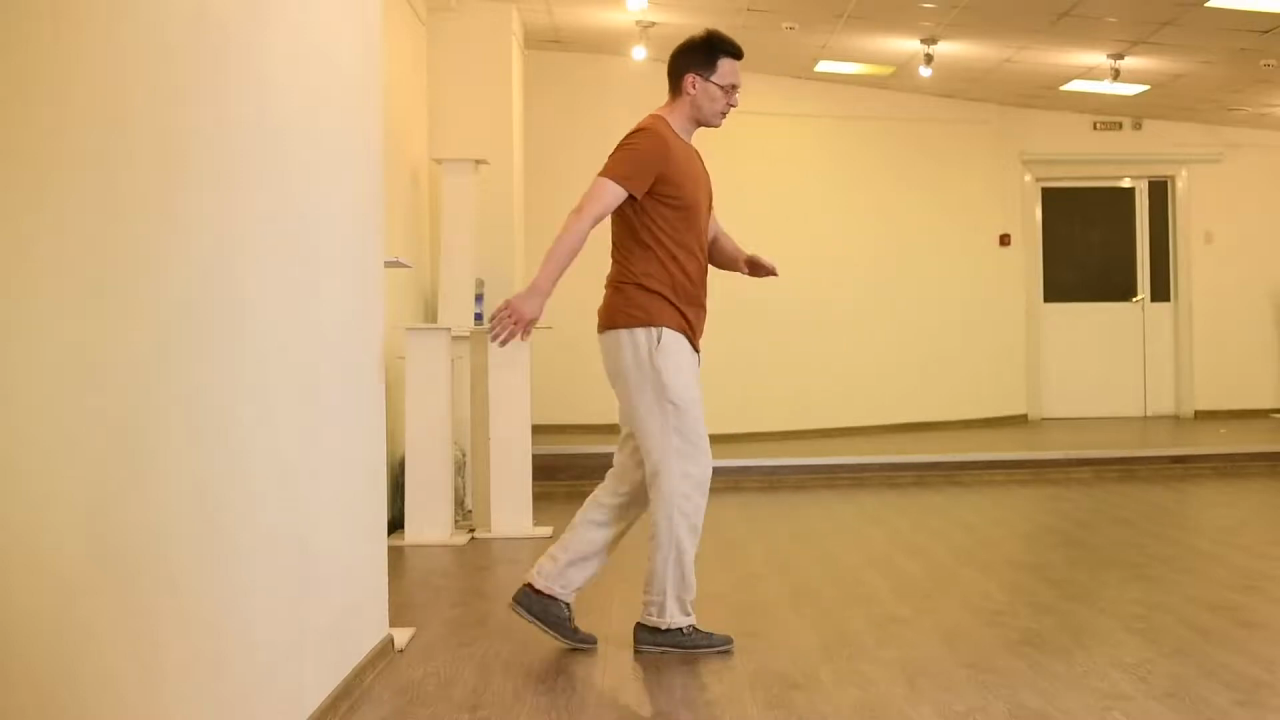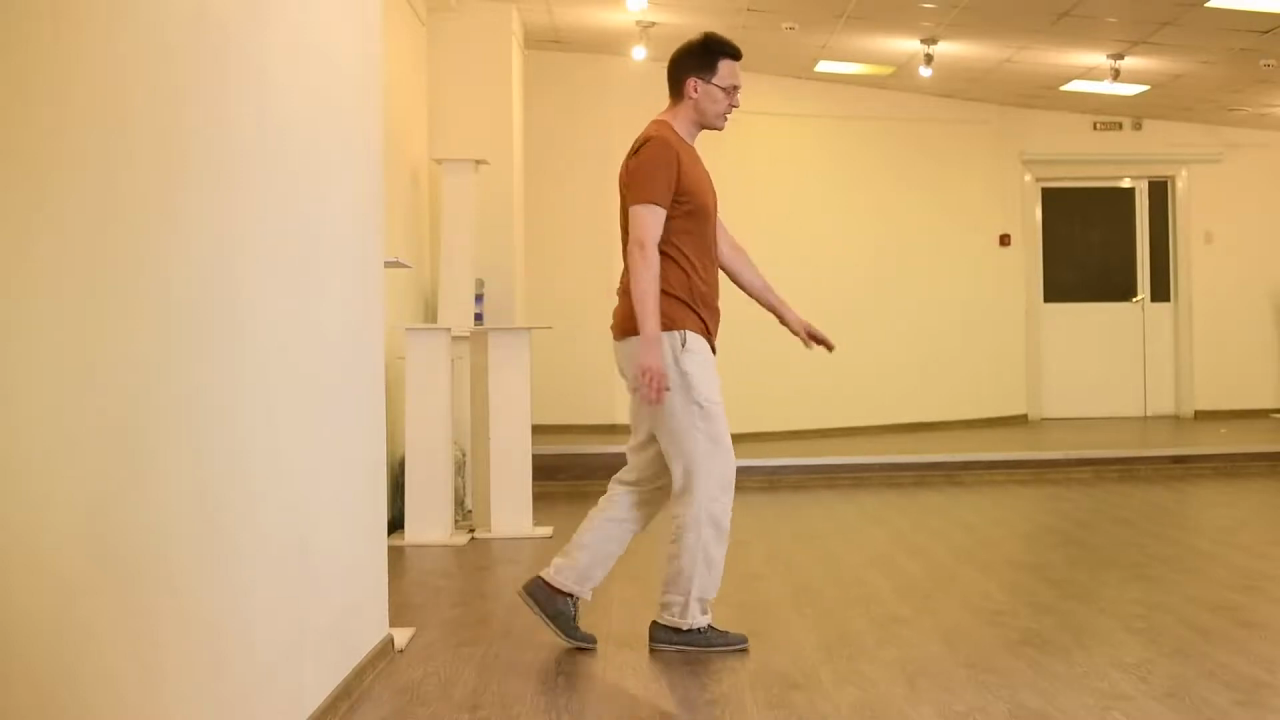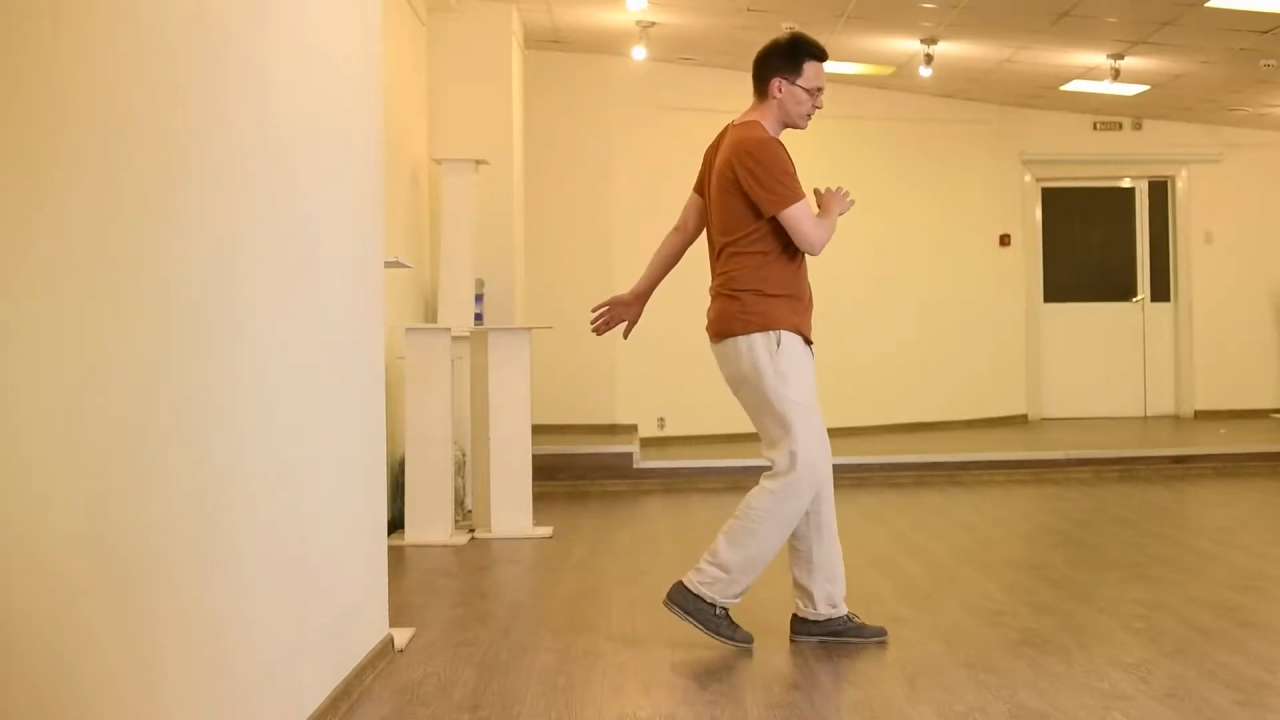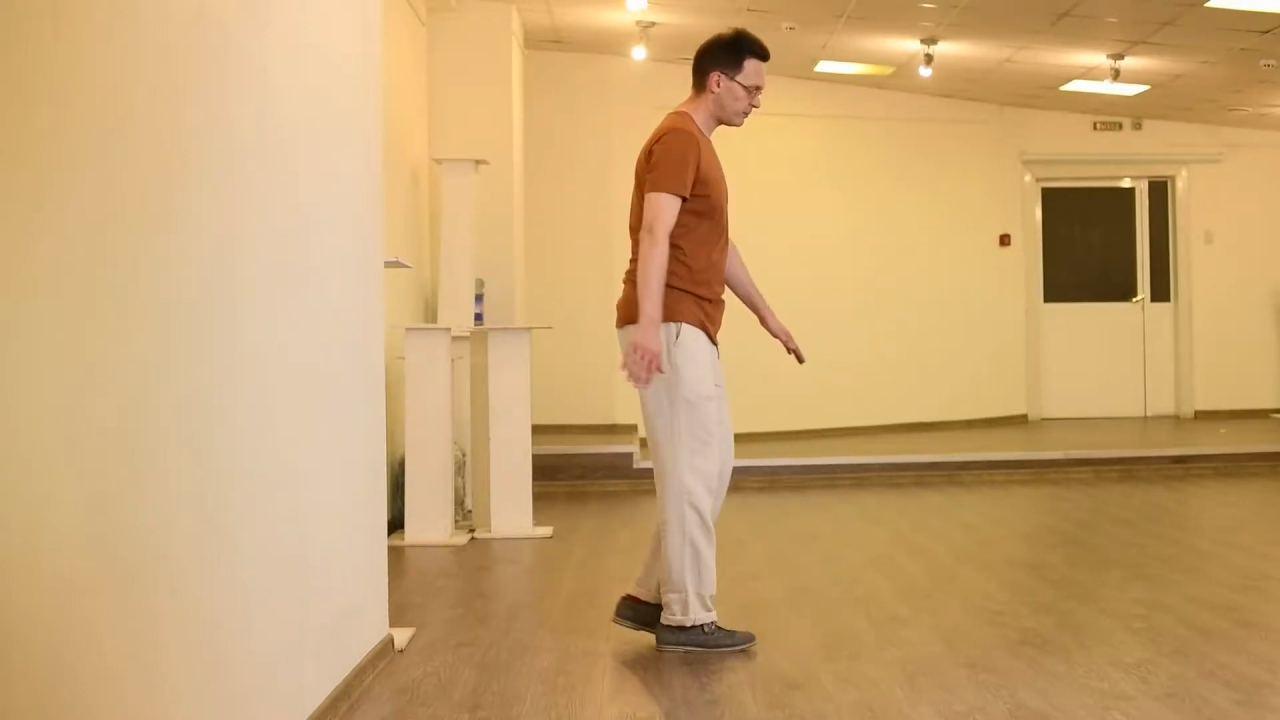
dt=0.7s
person 1, frame 1
left shoulder: (683, 153)
right shoulder: (652, 140)
left elbow: (709, 240)
right elbow: (588, 213)
left wrist: (743, 261)
right wrist: (538, 293)
left hip: (657, 335)
right hip: (648, 333)
left knee: (638, 474)
right knee: (685, 472)
left ankle: (547, 588)
right ankle: (664, 620)
person 1, frame 2
left shoulder: (683, 153)
right shoulder: (658, 147)
left elbow: (721, 247)
right elbow: (643, 249)
left wrist: (786, 314)
right wrist: (648, 339)
left hip: (672, 340)
right hip: (668, 338)
left knee: (647, 476)
right knee: (709, 473)
left ankle: (560, 584)
right ankle: (683, 619)
person 1, frame 3
left shoulder: (731, 143)
right shoulder: (759, 148)
left elbow: (684, 227)
right elbow: (811, 239)
left wrist: (639, 295)
right wrist: (832, 209)
left hip: (766, 334)
right hip: (762, 335)
left knee: (812, 470)
right knee: (798, 470)
left ankle: (821, 610)
right ankle: (706, 589)
person 1, frame 4
left shoulder: (694, 143)
right shoulder: (677, 139)
left elbow: (720, 248)
right elbow: (655, 235)
left wrist: (767, 316)
right wrist: (647, 324)
left hip: (680, 329)
right hip: (670, 328)
left knee: (706, 465)
right knee: (692, 468)
left ankle: (650, 595)
right ankle: (686, 617)
